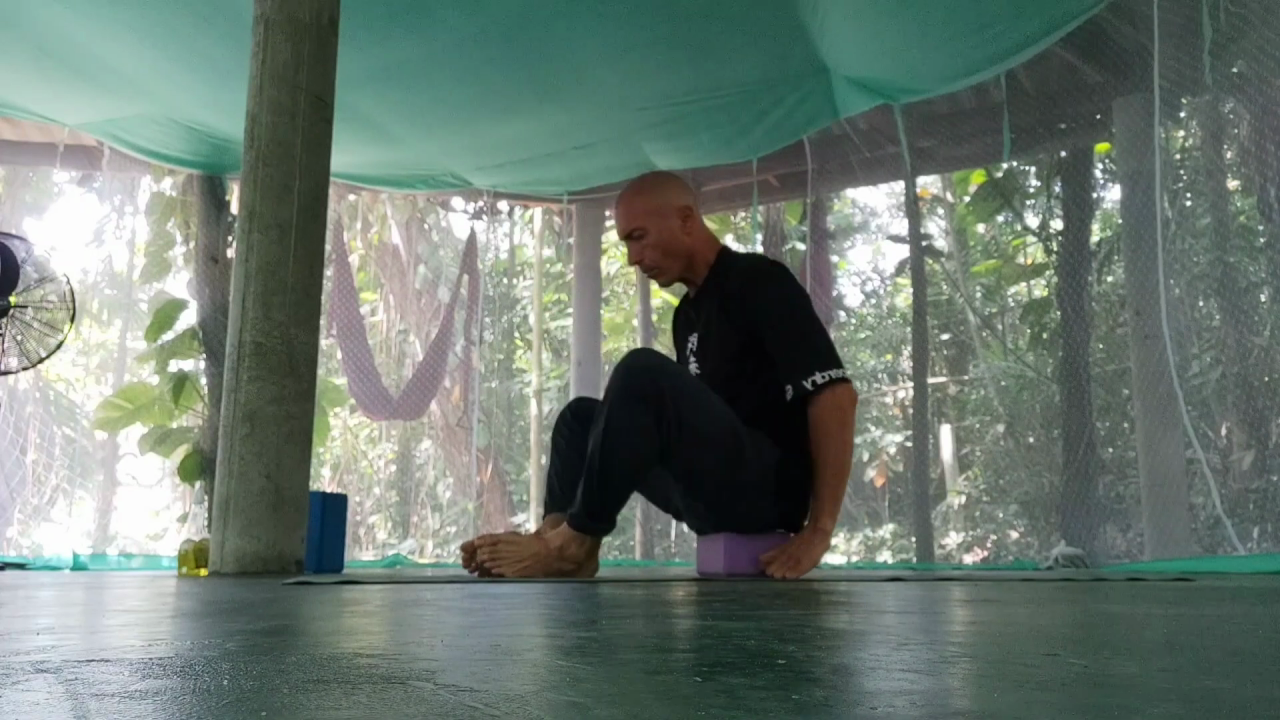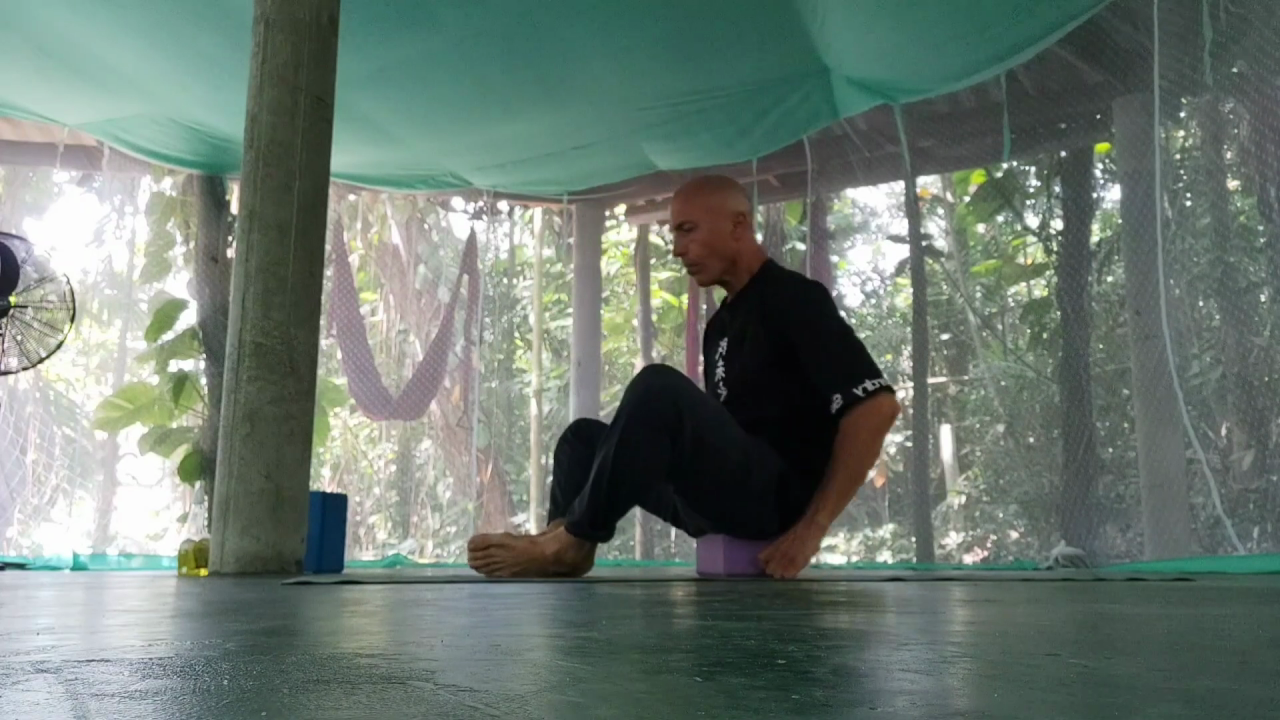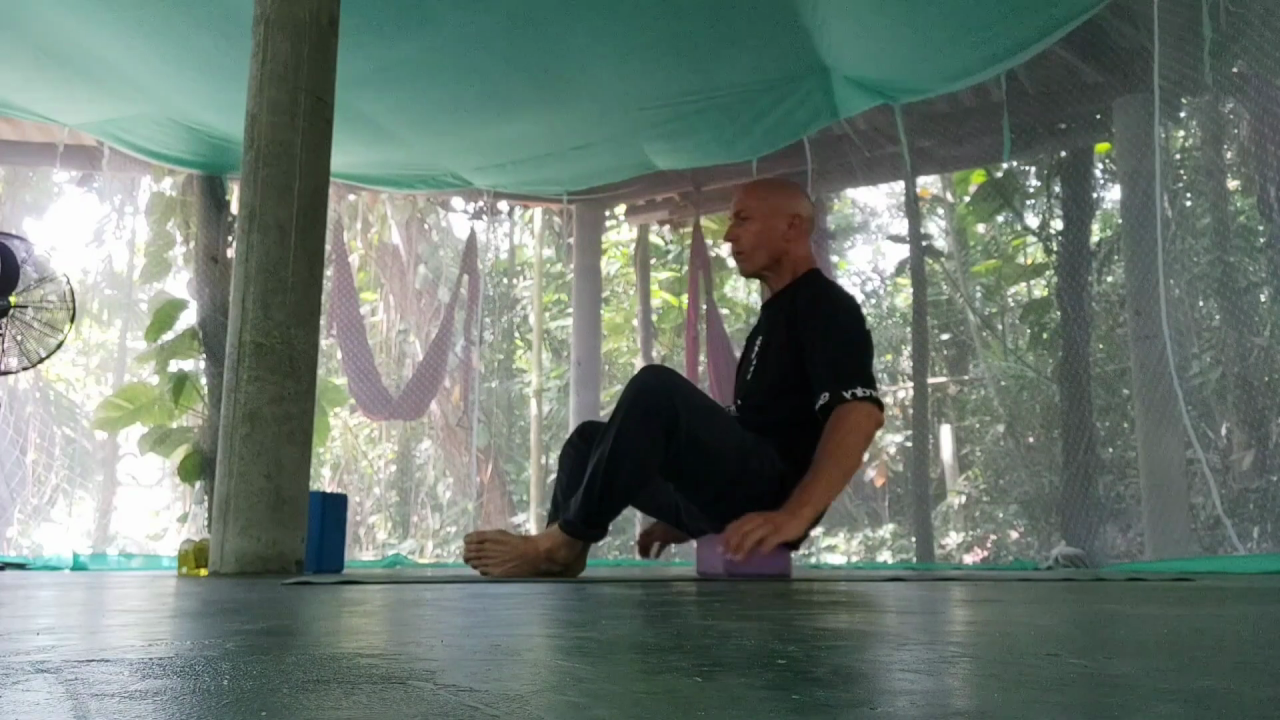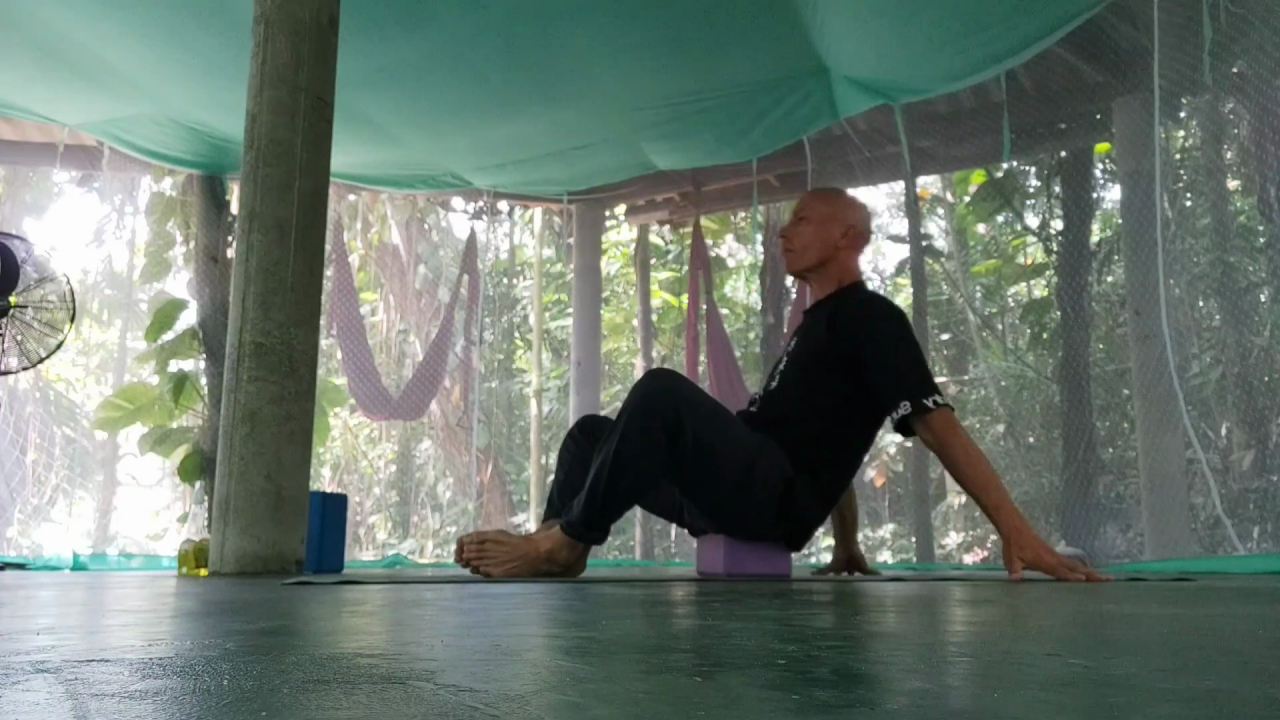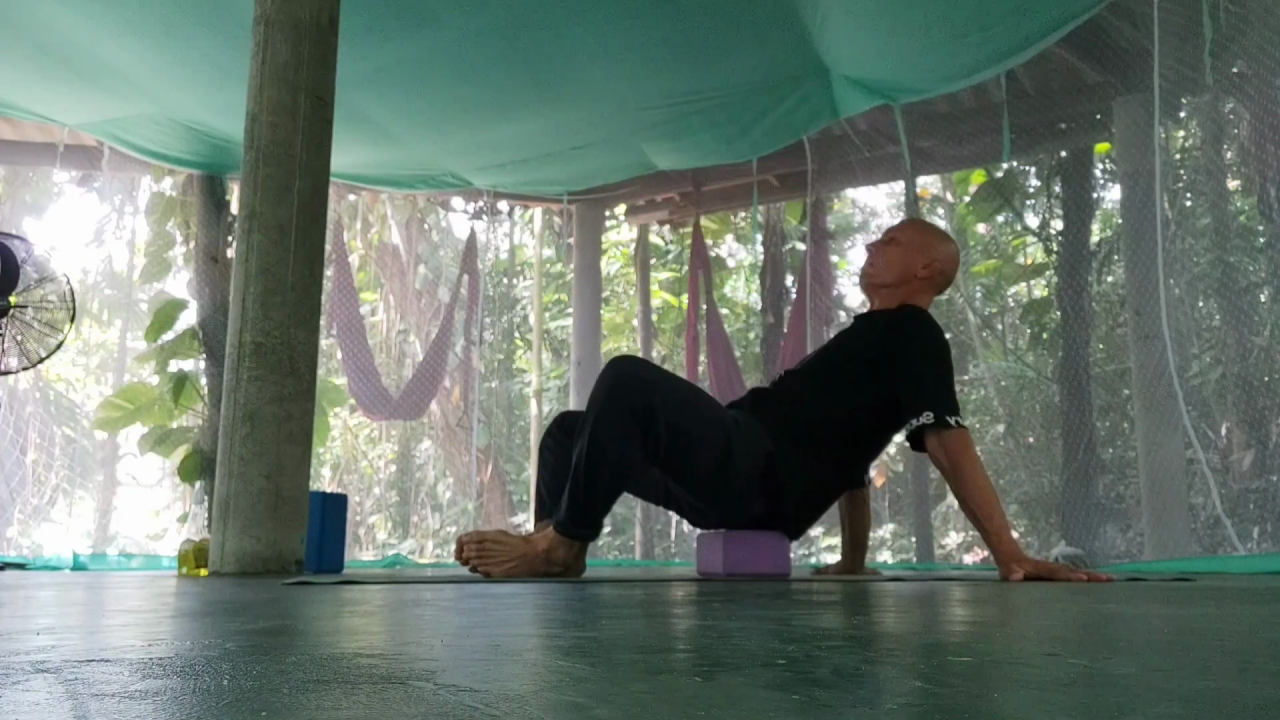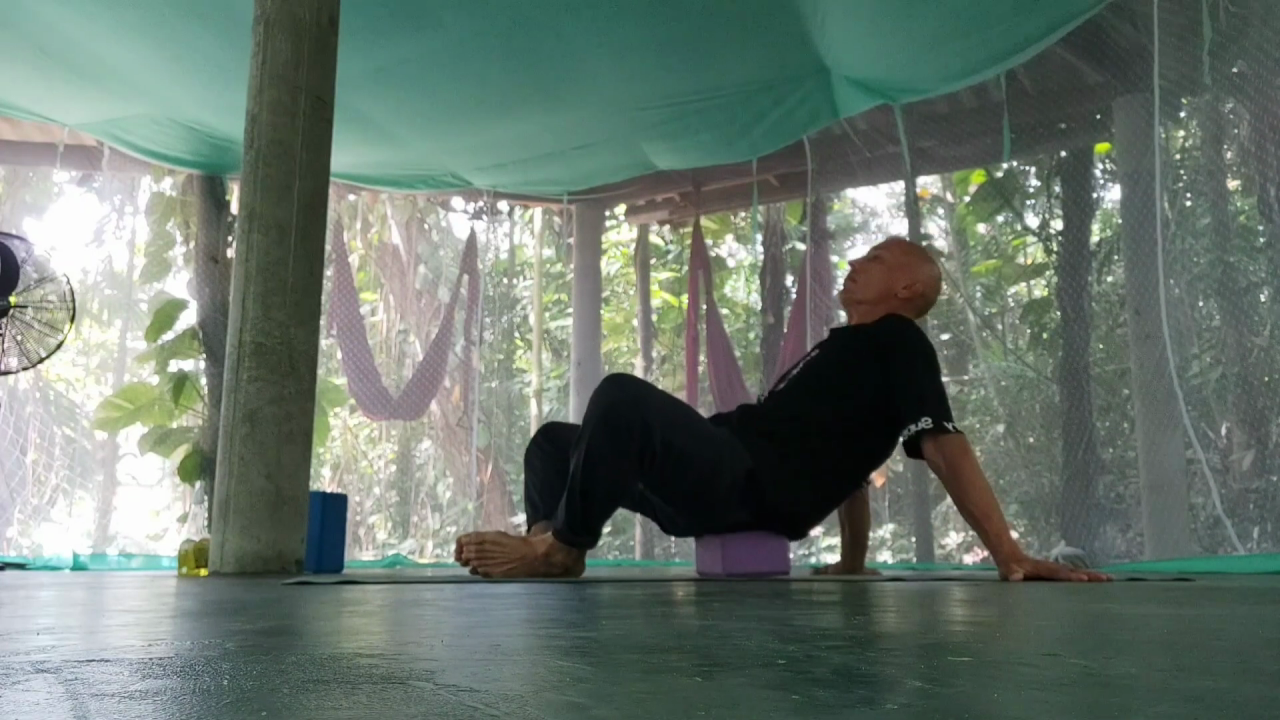
dt=0.5s
person 1, frame 1
left shoulder: (759, 283)
right shoulder: (687, 314)
left elbow: (834, 394)
left wrist: (817, 532)
left hip: (766, 489)
right hip: (714, 491)
left knee: (644, 372)
right knee: (581, 416)
left ankle: (576, 541)
right ankle: (557, 532)
person 1, frame 2
left shoulder: (795, 299)
right shoulder: (721, 323)
left elbow: (875, 404)
left wrist: (812, 524)
left hip: (773, 495)
right hip: (720, 498)
left knee: (658, 387)
right knee: (584, 436)
left ankle: (572, 543)
right ankle: (560, 539)
person 1, frame 3
left shoulder: (826, 306)
right shoulder: (775, 316)
left elbow: (858, 411)
left wrist: (794, 516)
right wrist: (680, 517)
left hip: (772, 492)
right hip: (734, 489)
left knee: (657, 387)
right knee: (590, 437)
left ankle: (565, 543)
right ankle: (554, 562)
person 1, frame 4
left shoulder: (868, 316)
right shoulder: (817, 322)
left elbow: (935, 422)
left wrist: (1016, 532)
right wrist: (846, 547)
left hip: (777, 500)
right hip: (733, 491)
left knee: (660, 391)
right knee: (592, 431)
left ankle: (566, 543)
right ankle: (552, 551)
person 1, frame 5
left shoulder: (913, 333)
right shoulder: (869, 335)
left elbow: (949, 443)
right elbow: (849, 451)
left wrist: (1009, 556)
right wrist: (853, 561)
left hip: (764, 477)
right hip: (732, 475)
left knee: (627, 380)
right knee: (568, 432)
left ankle: (561, 542)
right ankle: (549, 565)
person 1, frame 6
left shoulder: (899, 344)
right shoulder: (845, 345)
left elbow: (944, 447)
right elbow: (844, 453)
left wrist: (1009, 555)
right wrist: (853, 561)
left hip: (752, 490)
right hip: (719, 481)
left knee: (622, 397)
right knee: (553, 443)
left ankle: (560, 548)
right ankle: (546, 554)
